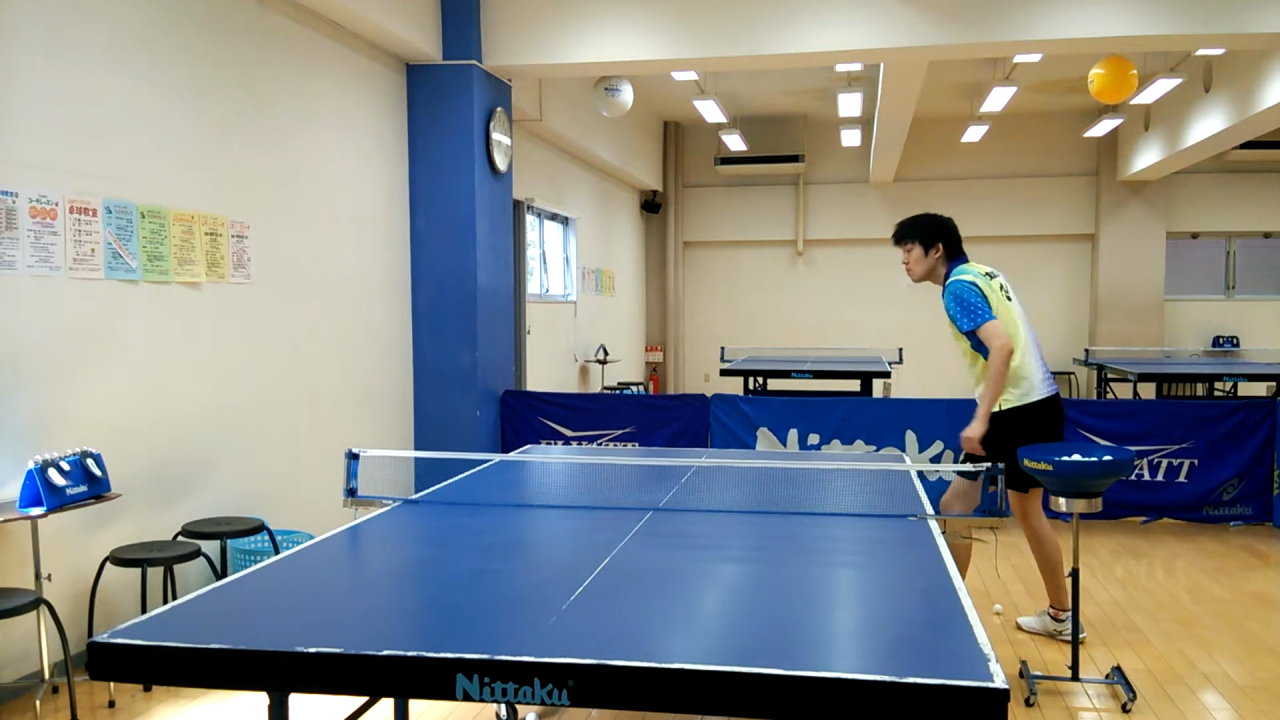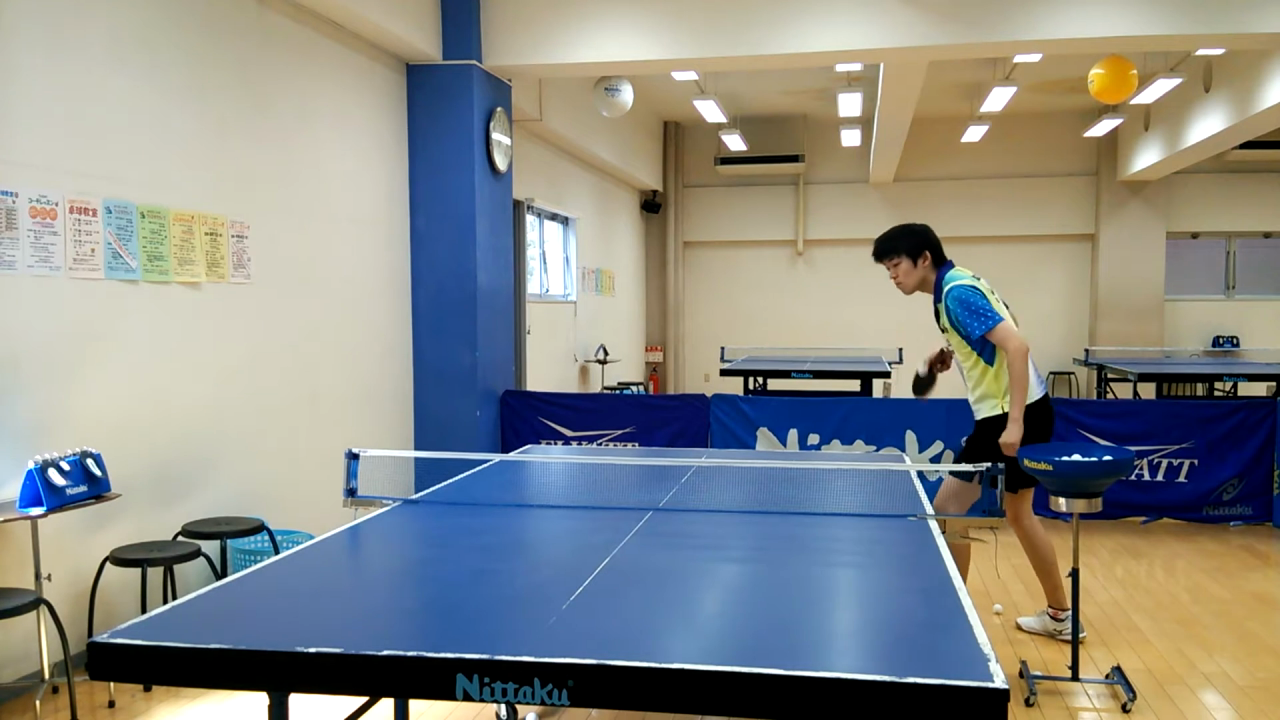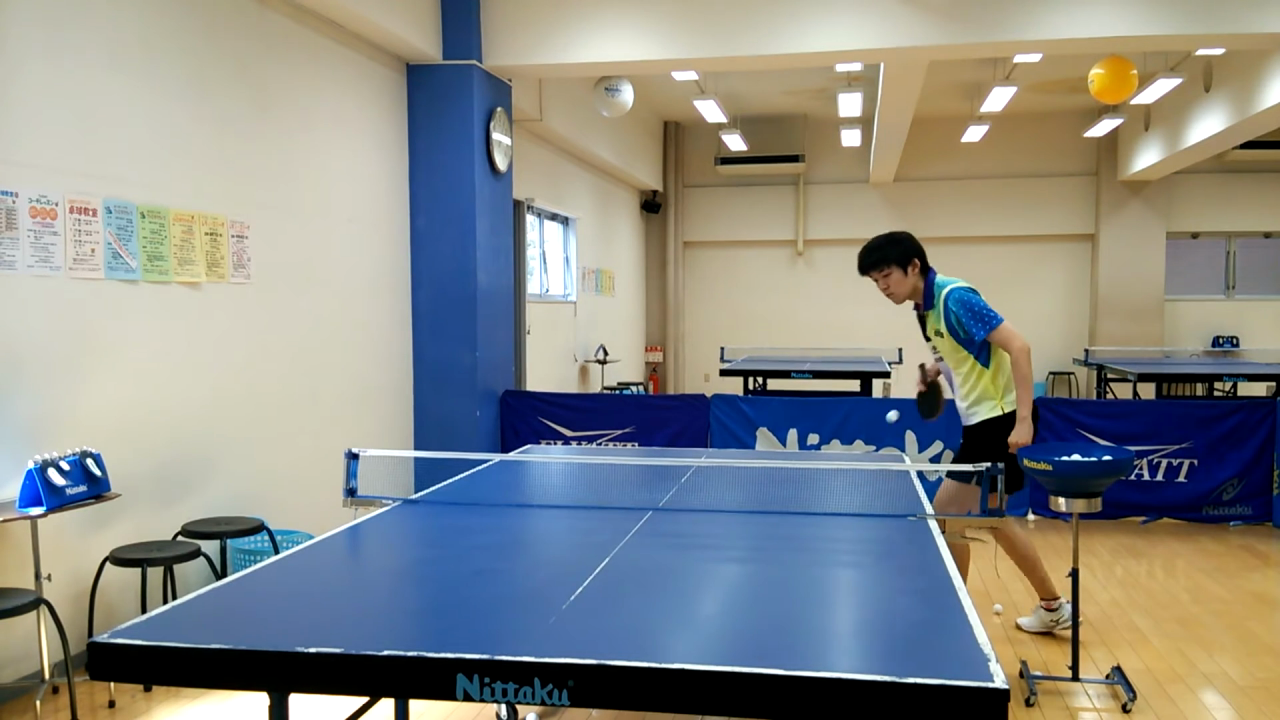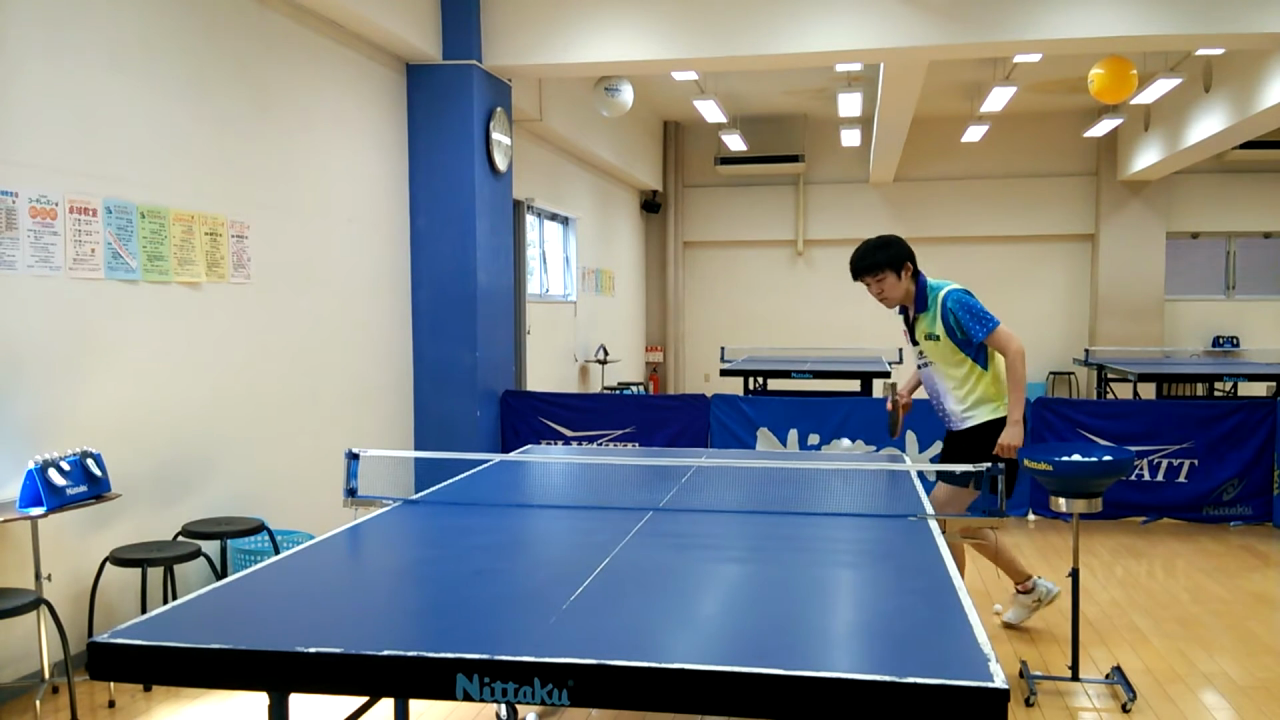
dt=0.1s
person 1, frame 1
left shoulder: (959, 288)
right shoulder: (986, 275)
left elbow: (999, 348)
right elbow: (1011, 329)
left wrist: (981, 419)
left hip: (1016, 416)
right hip: (1041, 408)
left knee: (953, 510)
right knee: (1028, 512)
right ankle: (1060, 615)
person 1, frame 2
left shoulder: (958, 292)
right shoulder: (961, 284)
left elbow: (1018, 346)
left wrist: (1015, 422)
right wrist: (952, 352)
left hip: (1010, 416)
right hip: (1026, 411)
left knee: (947, 511)
right knee: (1019, 512)
right ankle: (1060, 614)
person 1, frame 3
left shoulder: (955, 297)
right shoulder: (925, 303)
left elbow: (1018, 346)
left wrist: (1024, 420)
right wrist: (932, 372)
left hip: (1000, 419)
right hip: (982, 421)
left knee: (943, 513)
right ankle: (1053, 604)
person 1, frame 4
left shoulder: (950, 299)
right shoulder: (908, 308)
left elbow: (1013, 350)
left wrist: (1014, 423)
right wrist: (909, 388)
left hip: (990, 424)
right hip: (964, 425)
left knee: (938, 517)
right knee: (953, 518)
right ankle: (1029, 586)
